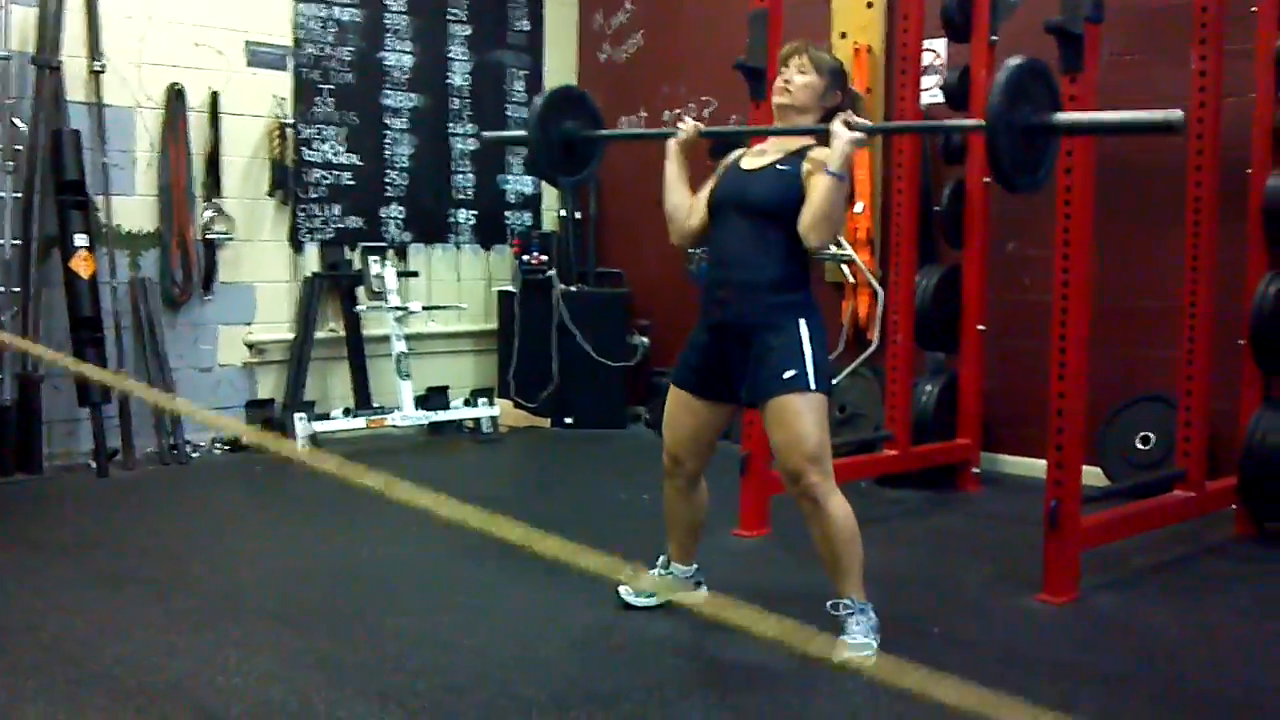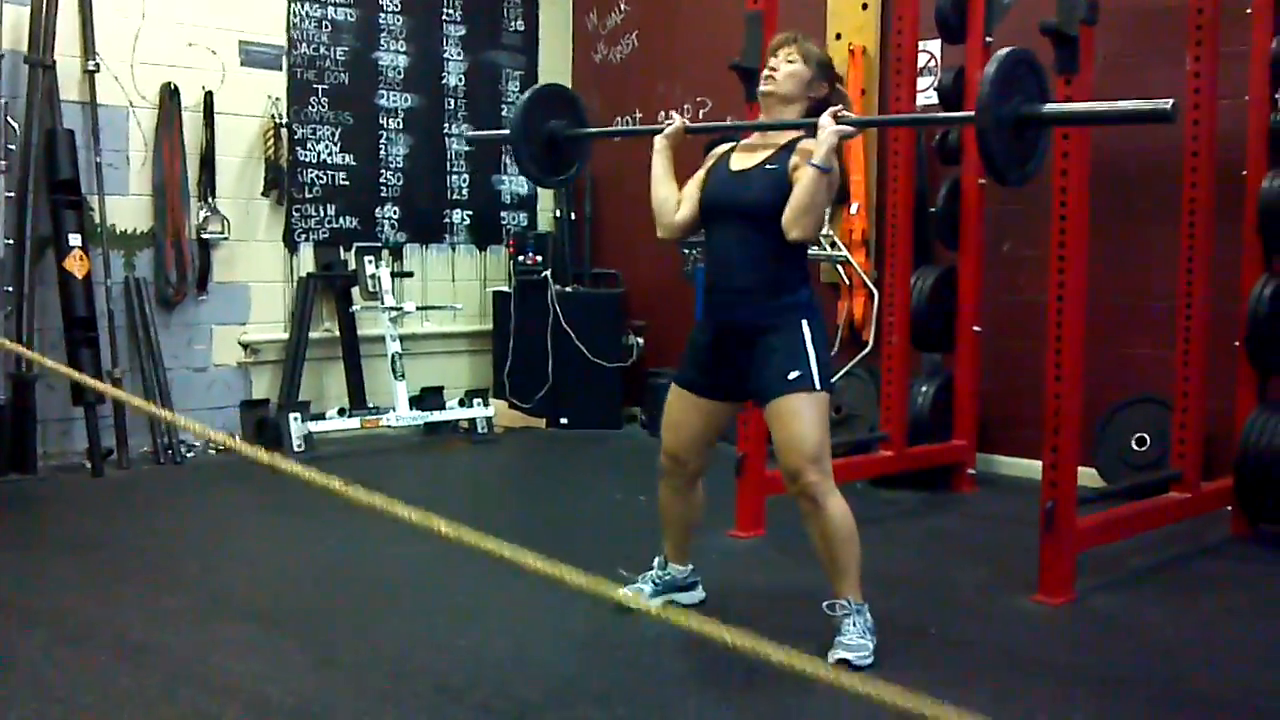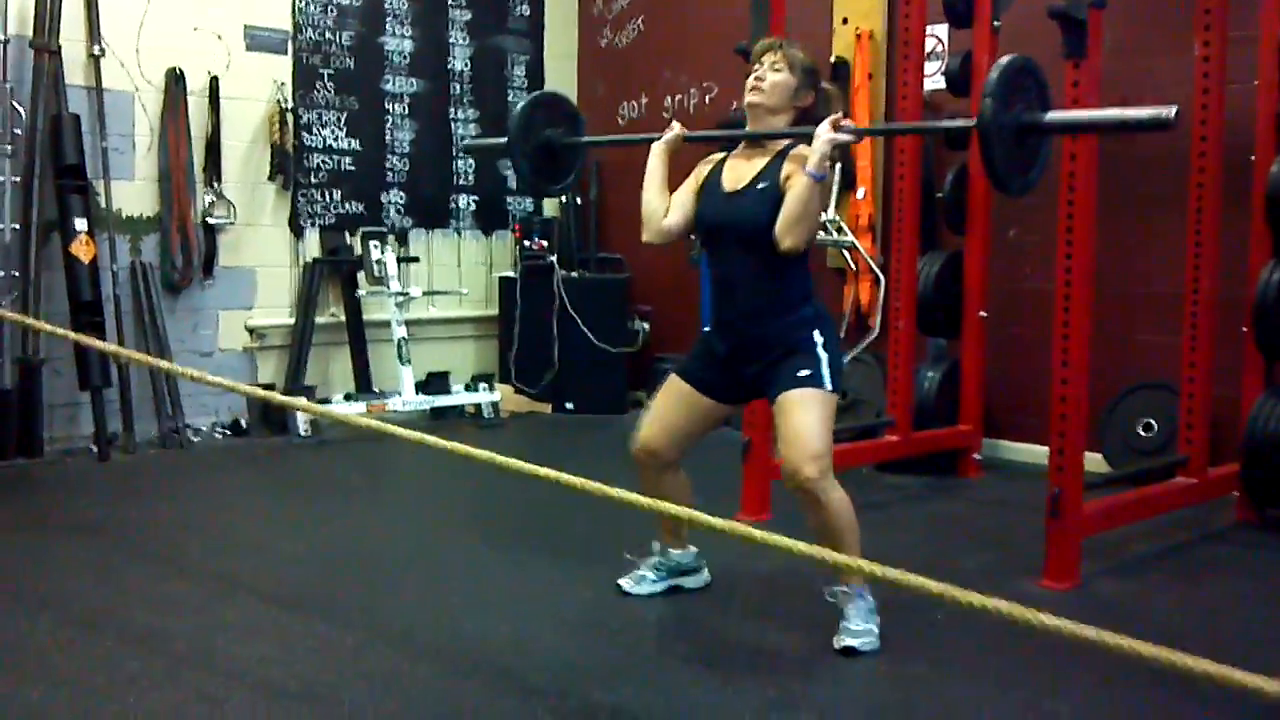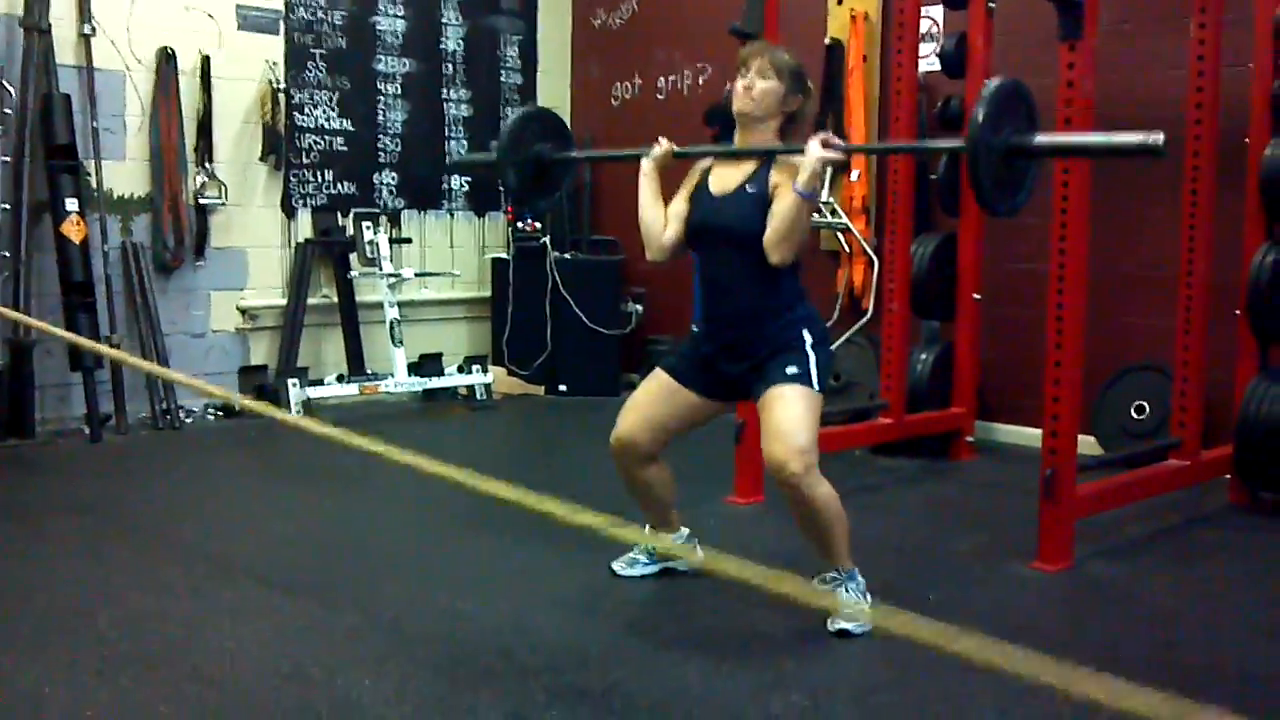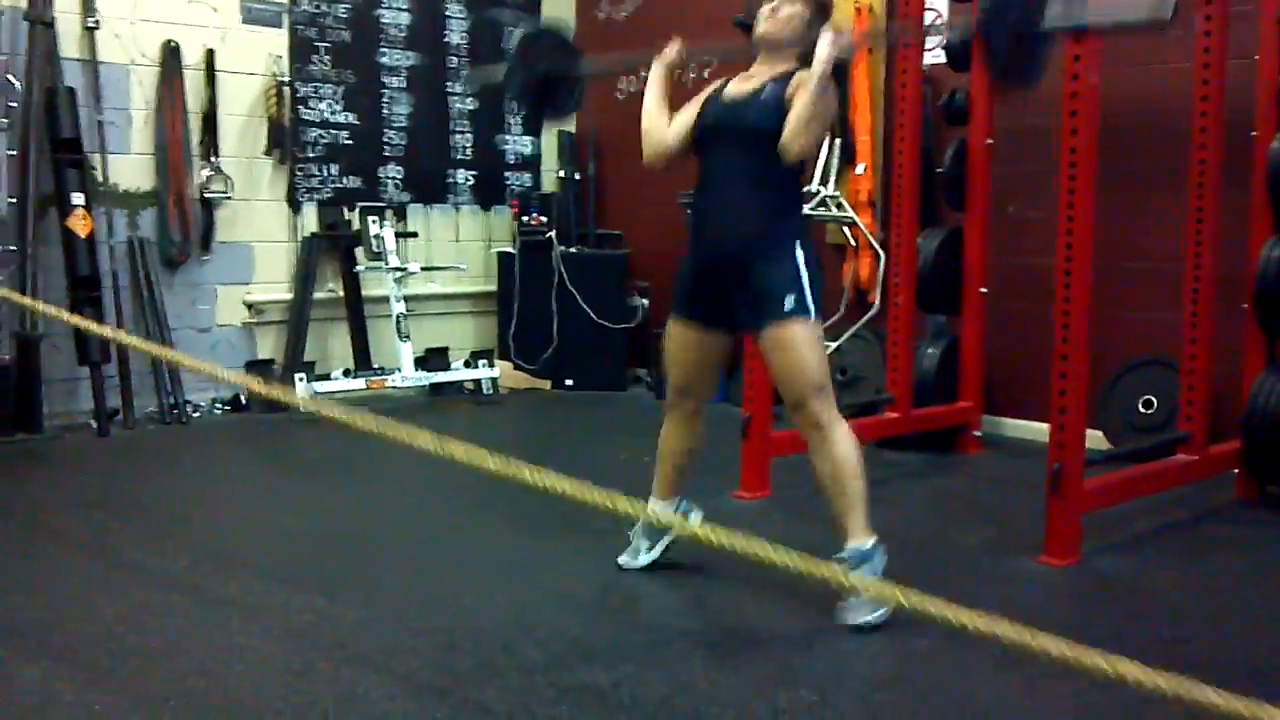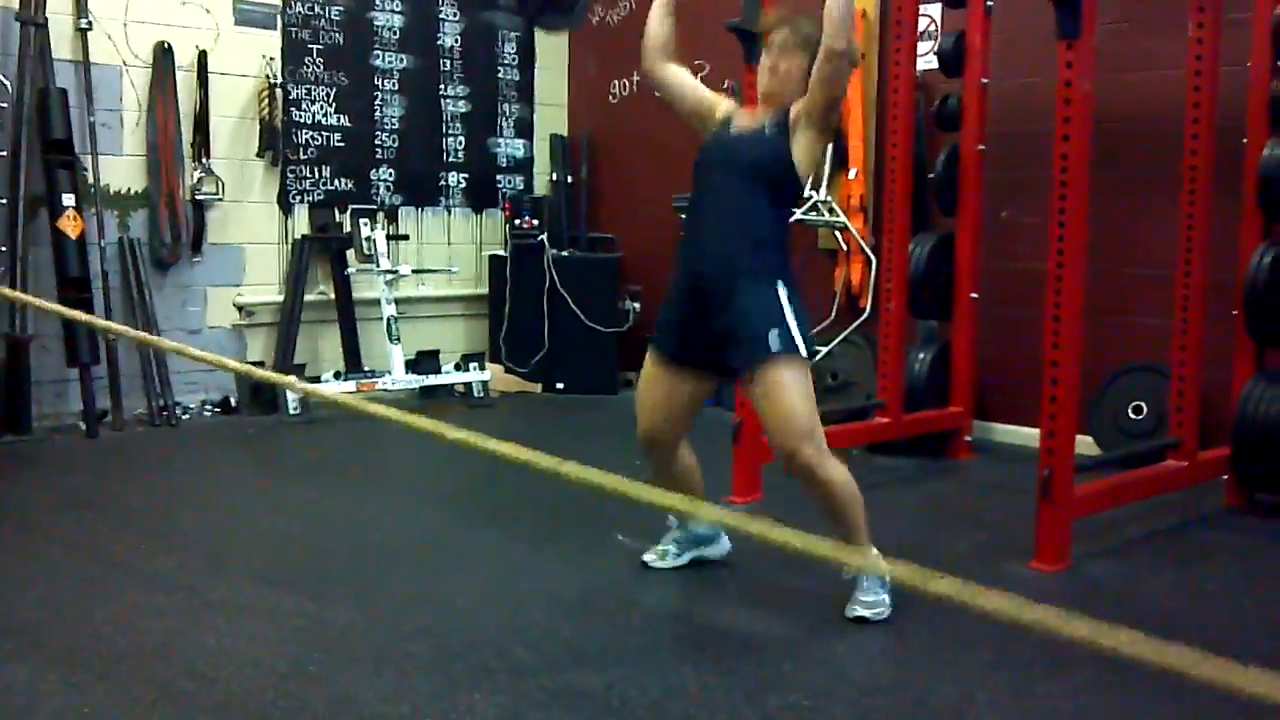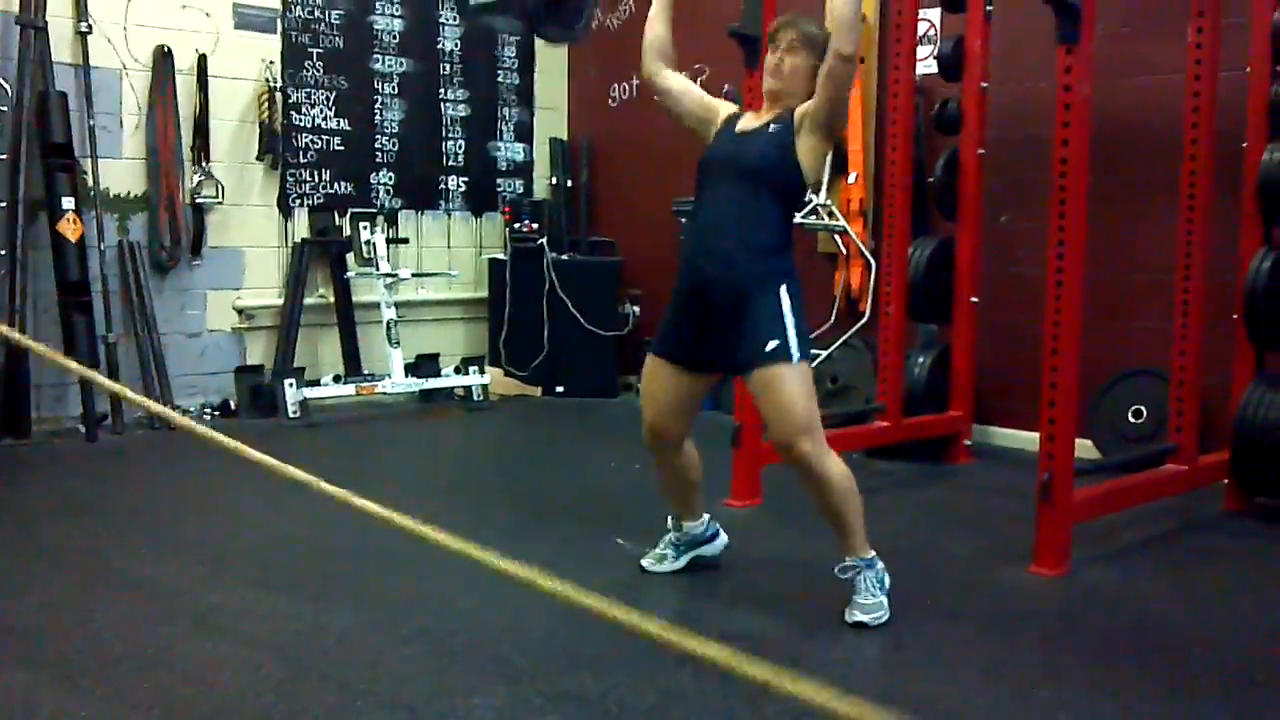
dt=0.2s
person 1, frame 1
left shoulder: (820, 159)
right shoulder: (737, 158)
left elbow: (815, 235)
right elbow: (684, 229)
left wrist: (840, 156)
right wrist: (676, 153)
left hip: (783, 330)
right hip: (716, 328)
left knee: (808, 477)
right knee: (679, 462)
left ankle: (856, 611)
right ankle: (680, 572)
person 1, frame 2
left shoulder: (809, 152)
right shoulder: (721, 154)
left elbow: (798, 229)
right elbow: (670, 224)
left wrist: (825, 149)
right wrist: (663, 147)
left hip: (785, 331)
right hip: (717, 331)
left knee: (807, 477)
right knee: (677, 461)
left ankle: (852, 611)
right ankle: (677, 573)
person 1, frame 3
left shoulder: (798, 162)
right shoulder: (713, 165)
left elbow: (790, 238)
right elbow: (656, 230)
left wrist: (820, 156)
right wrist: (659, 156)
left hip: (796, 344)
right hip: (725, 342)
left knee: (807, 471)
right knee: (651, 448)
left ankle: (856, 597)
right ankle: (678, 557)
person 1, frame 4
left shoulder: (790, 171)
right shoulder: (703, 173)
left elbow: (779, 252)
right elbow: (658, 248)
left wrist: (810, 177)
right wrist: (651, 171)
left hip: (784, 341)
right hip: (712, 340)
left knee: (791, 465)
right knee: (629, 440)
left ankle: (847, 581)
right ankle: (667, 543)
person 1, frame 5
left shoulder: (807, 84)
right shoulder: (720, 90)
left elbow: (797, 145)
right elbow: (657, 147)
left wrist: (823, 63)
right wrist: (658, 75)
left hip: (774, 261)
right hip: (707, 264)
left knee: (813, 408)
right knee: (683, 396)
left ankle: (862, 552)
right ankle: (665, 516)
person 1, frame 6
left shoulder: (808, 125)
right shoulder: (728, 118)
left elbow: (837, 55)
right elbow: (657, 61)
left hip: (759, 299)
right hip: (693, 298)
left knee: (802, 454)
right knee: (654, 437)
left ankle: (869, 567)
right ankle: (698, 529)
person 1, frame 7
left shoulder: (812, 125)
right shoulder: (726, 119)
left elbow: (843, 58)
right elbow: (655, 69)
left hip: (763, 297)
right hip: (695, 296)
left knee: (801, 445)
right knee: (660, 432)
left ankle: (865, 567)
right ankle: (694, 528)
